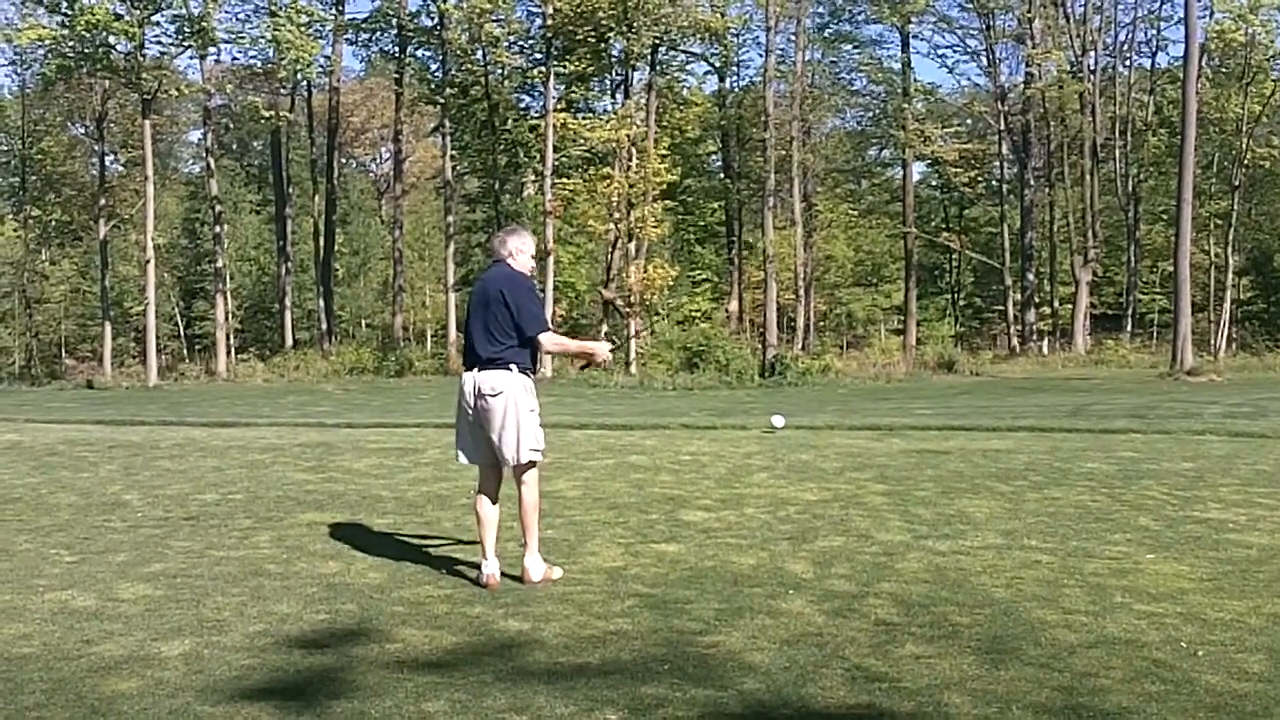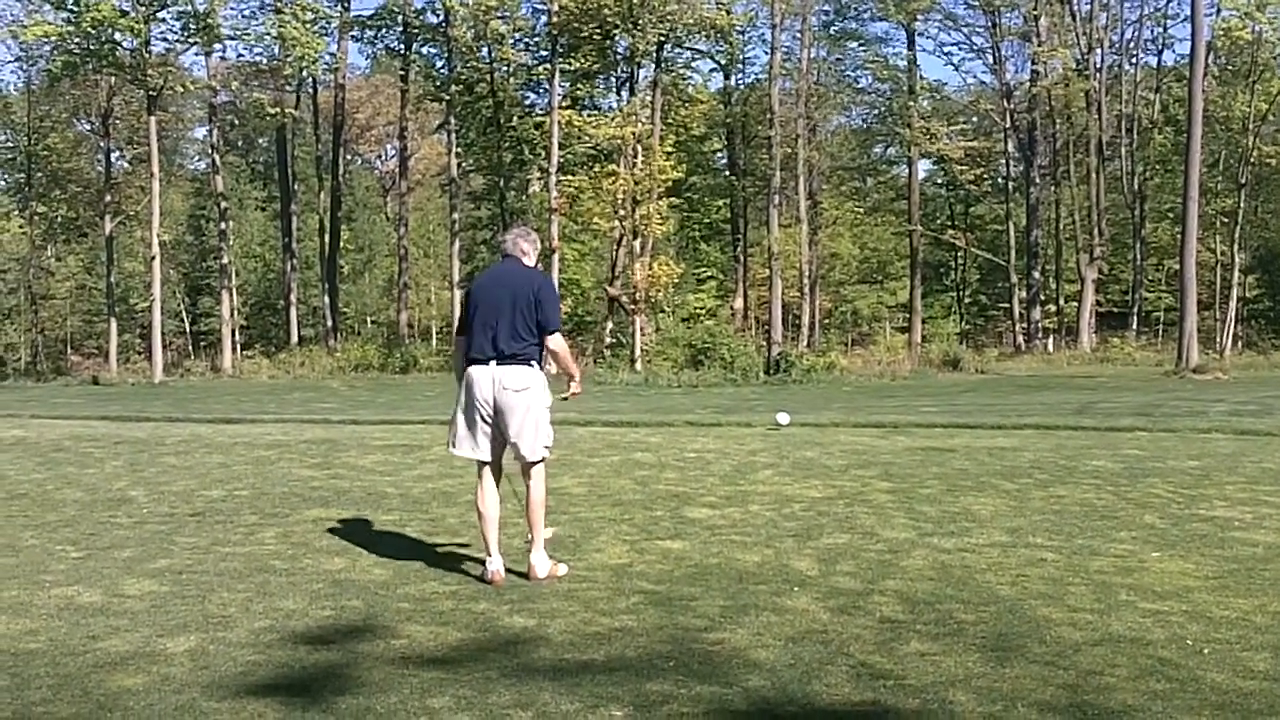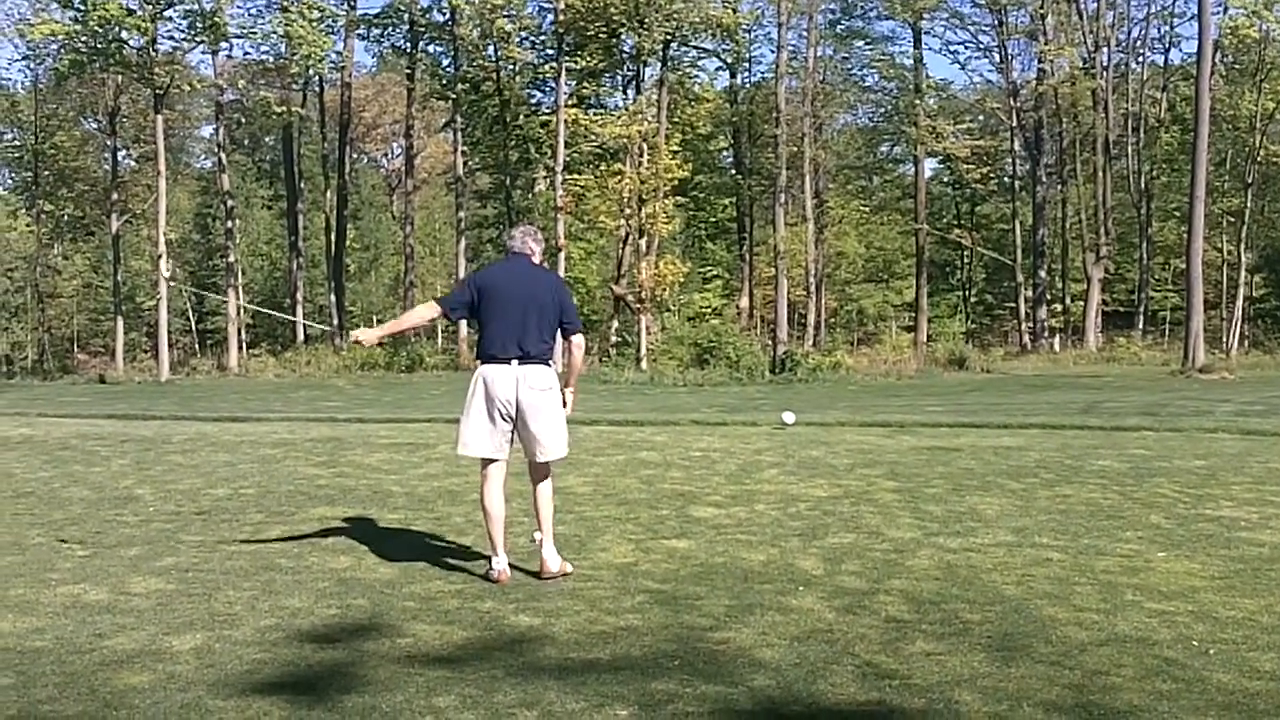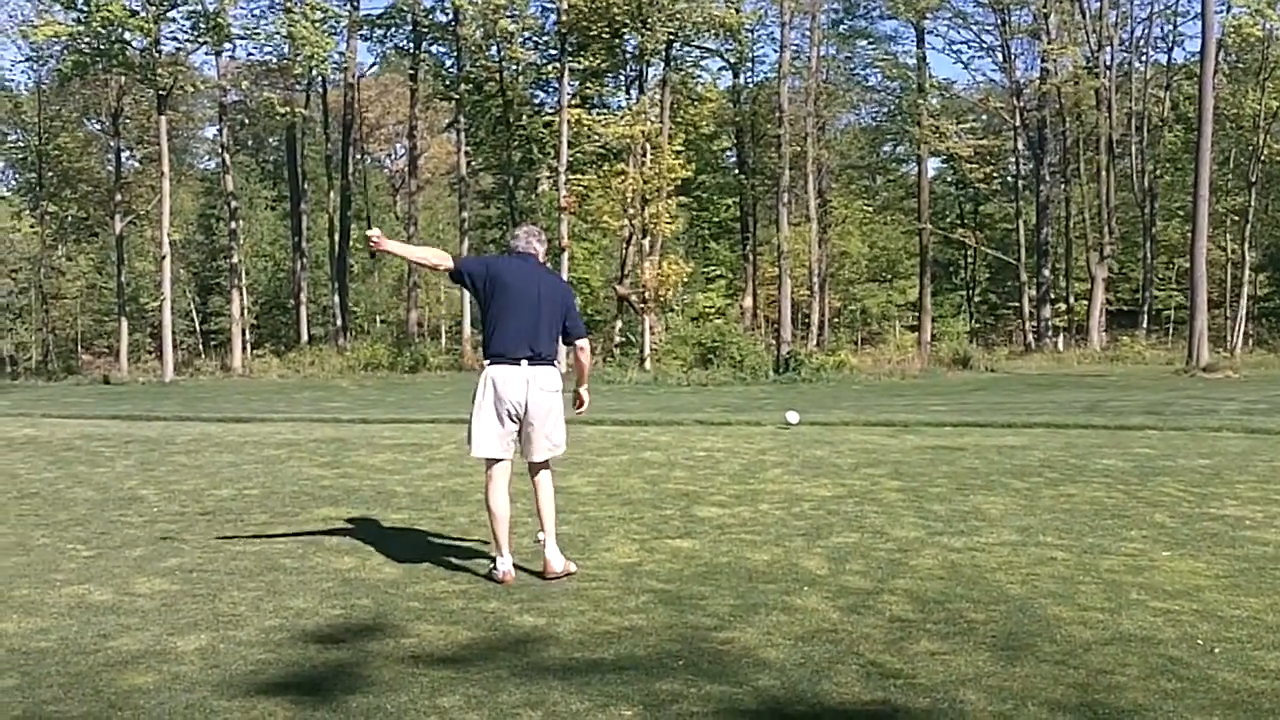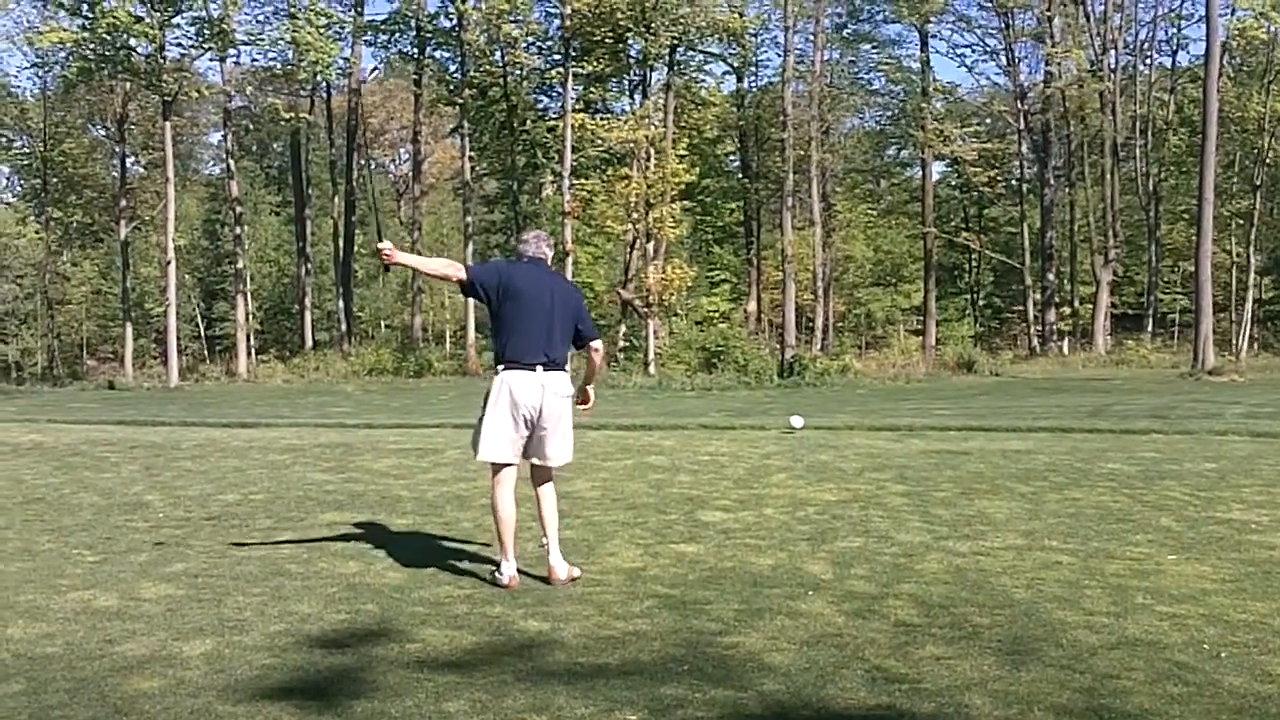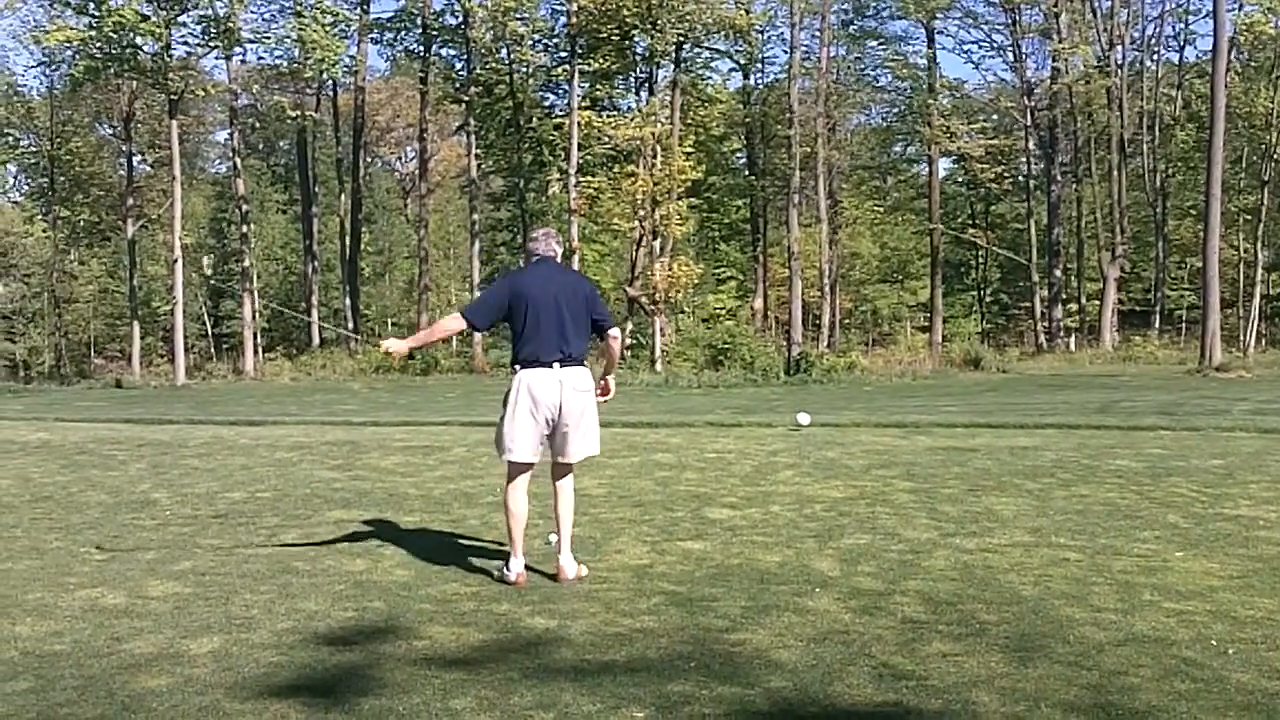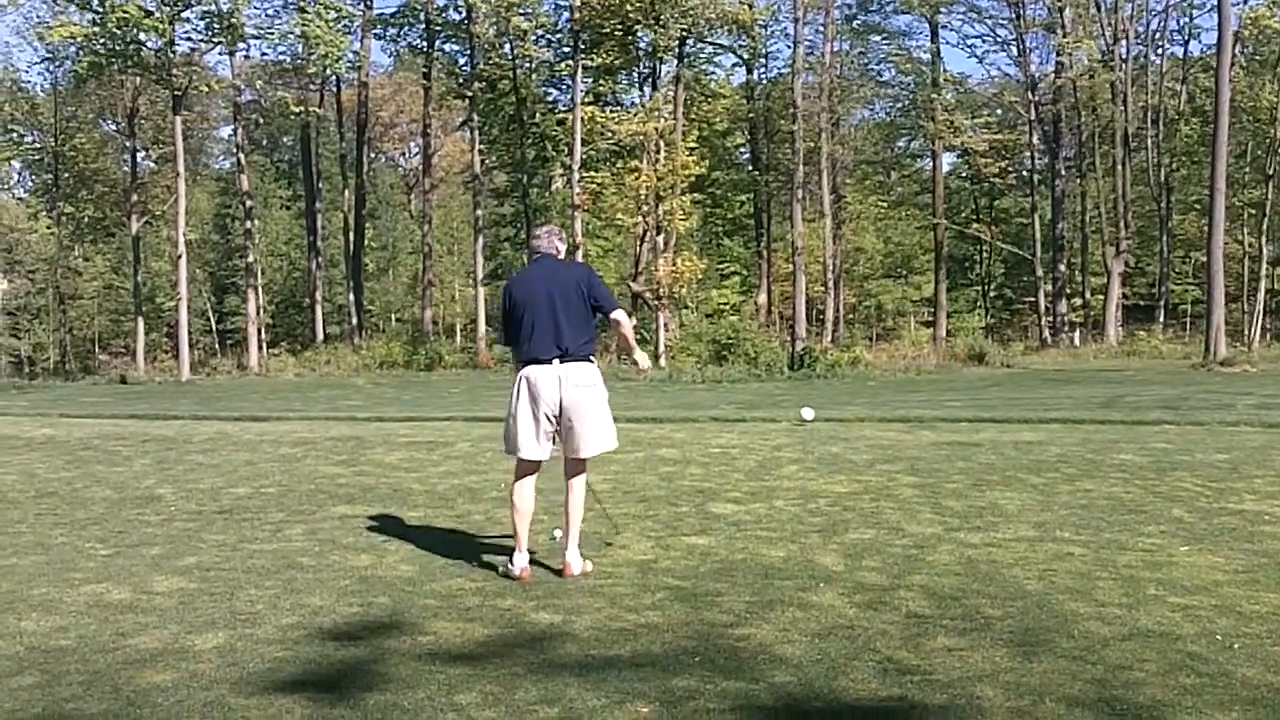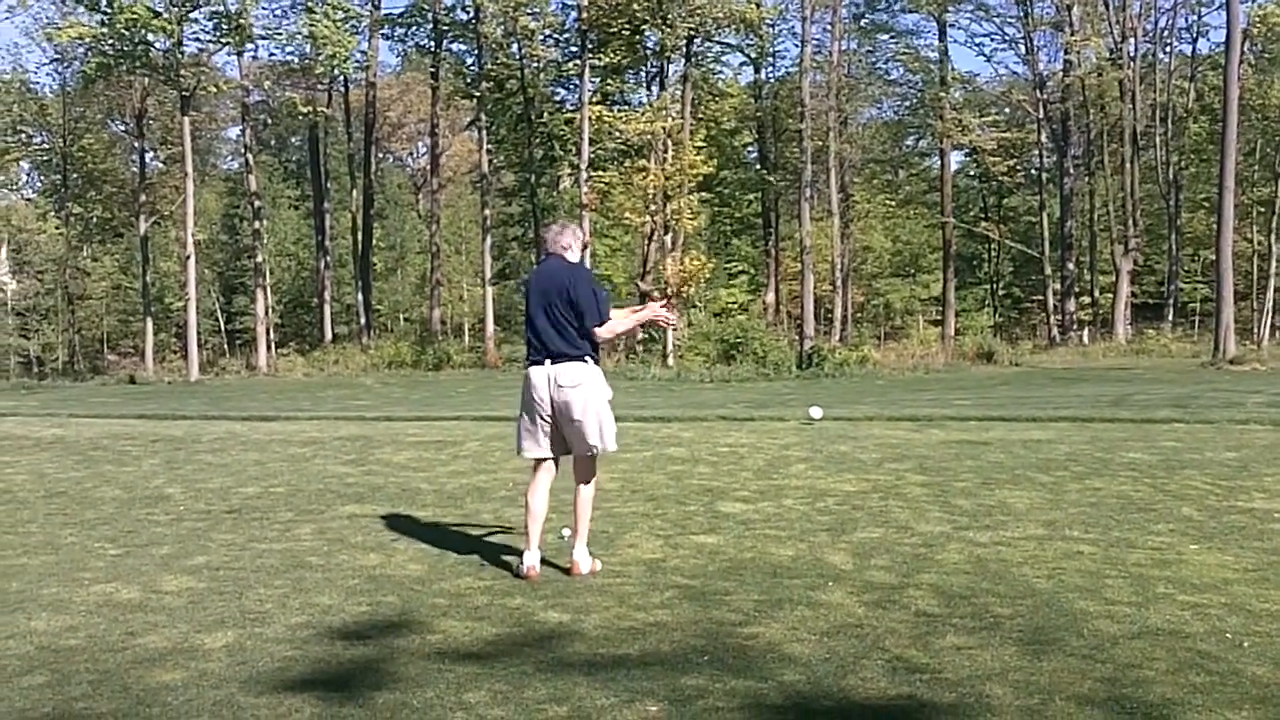
dt=0.2s
person 1, frame 1
left shoulder: (485, 282)
right shoulder: (517, 283)
right elbow: (546, 341)
left wrist: (581, 347)
right wrist: (590, 349)
left hip: (476, 383)
right hip: (508, 382)
left knee: (488, 478)
right knee: (527, 475)
left ankle: (489, 565)
right ankle: (533, 562)
person 1, frame 2
left shoulder: (481, 282)
right shoulder: (538, 281)
left elbow: (461, 343)
right elbow: (553, 342)
left wrist: (463, 384)
right wrist: (574, 376)
left hip: (479, 377)
right hip: (520, 378)
left knee: (486, 474)
right knee: (533, 471)
left ankle: (493, 562)
right ankle: (538, 559)
person 1, frame 3
left shoulder: (486, 277)
right shoulder: (554, 283)
left elbow: (432, 309)
right elbow: (576, 342)
left wrist: (379, 332)
right wrist: (569, 387)
left hip: (494, 377)
right hip: (538, 378)
left knee: (493, 474)
right knee: (541, 471)
left ankle: (499, 562)
right ankle: (549, 556)
person 1, frame 4
left shoulder: (494, 269)
right shoulder: (559, 286)
left elbow: (442, 260)
right elbow: (582, 345)
left wrist: (388, 244)
right wrist: (581, 386)
left hip: (501, 378)
right hip: (543, 381)
left knee: (497, 474)
right knee: (540, 470)
left ankle: (503, 562)
right ankle: (551, 555)
person 1, frame 5
left shoulder: (506, 275)
right shoulder: (569, 290)
left elbow: (454, 271)
right elbow: (595, 347)
left wrist: (400, 257)
right wrist: (589, 384)
left hip: (514, 384)
right hip: (555, 385)
left knee: (504, 478)
right knee: (544, 477)
left ankle: (508, 567)
right ankle: (557, 562)
person 1, frame 6
left shoulder: (514, 283)
right shoulder: (580, 283)
left elbow: (460, 322)
right elbow: (613, 336)
left wrist: (409, 343)
right wrist: (608, 374)
left hip: (532, 382)
right hip: (571, 382)
left knee: (517, 479)
right knee: (563, 474)
left ankle: (515, 564)
right ankle: (567, 561)
person 1, frame 7
left shoulder: (514, 285)
right shoulder: (580, 273)
left elbow: (513, 345)
right elbow: (620, 319)
right wrist: (635, 351)
left hip: (533, 377)
right hip: (576, 375)
left knee: (525, 472)
right knee: (575, 470)
left ankle: (519, 558)
right ankle: (572, 556)
person 1, frame 8
left shoulder: (537, 279)
right shoulder: (577, 274)
right elbow: (601, 330)
left wrist: (639, 310)
right wrist: (645, 315)
left hip: (540, 377)
right hip: (577, 375)
left knee: (543, 471)
right knee: (585, 469)
left ankle: (530, 556)
right ankle: (580, 555)
